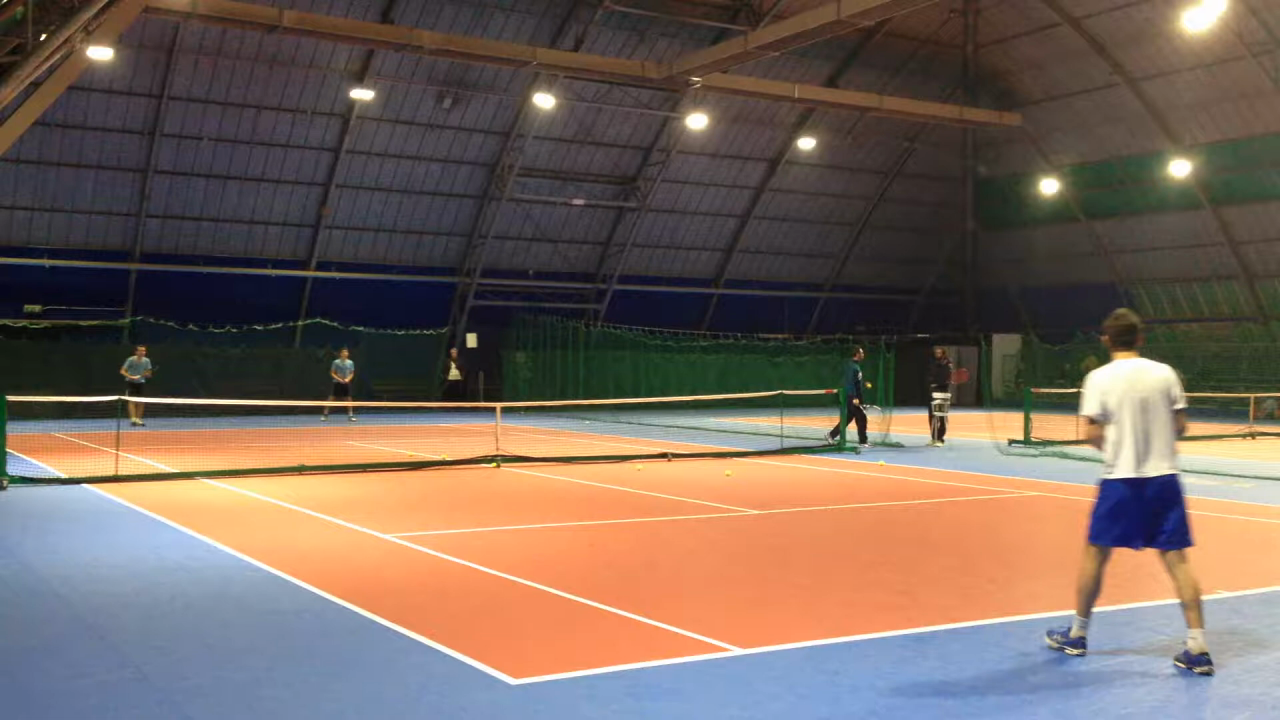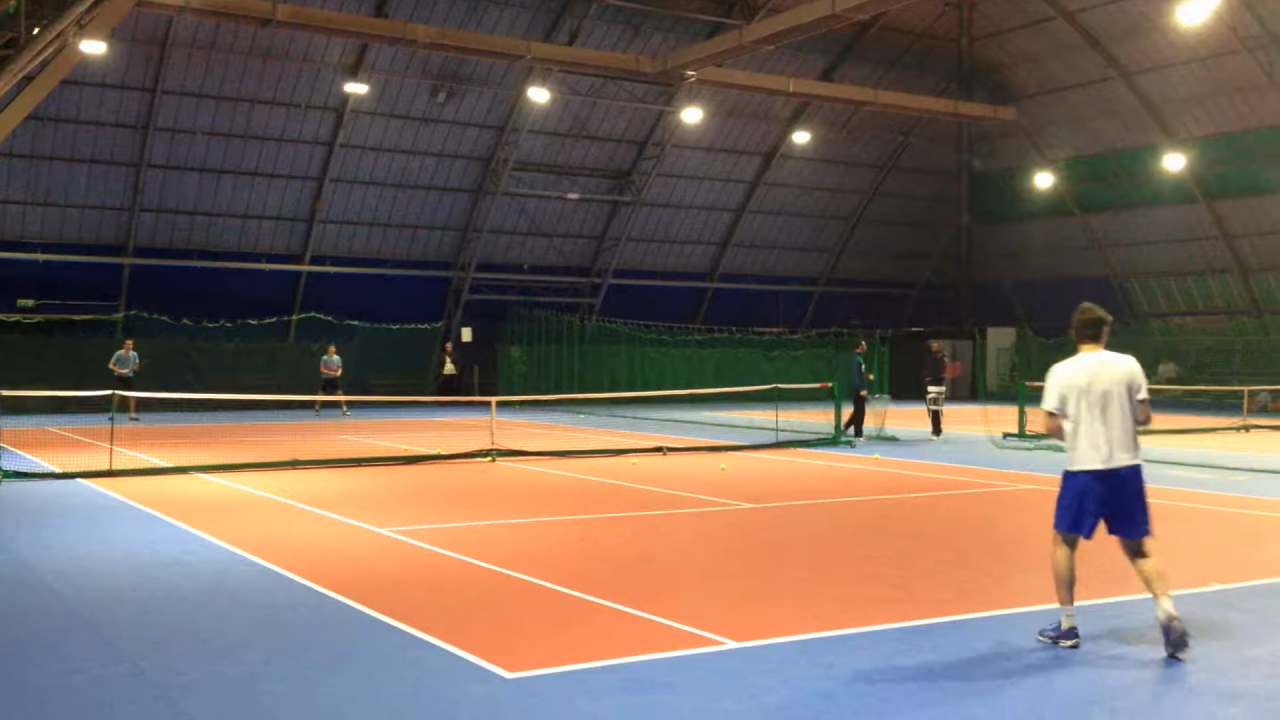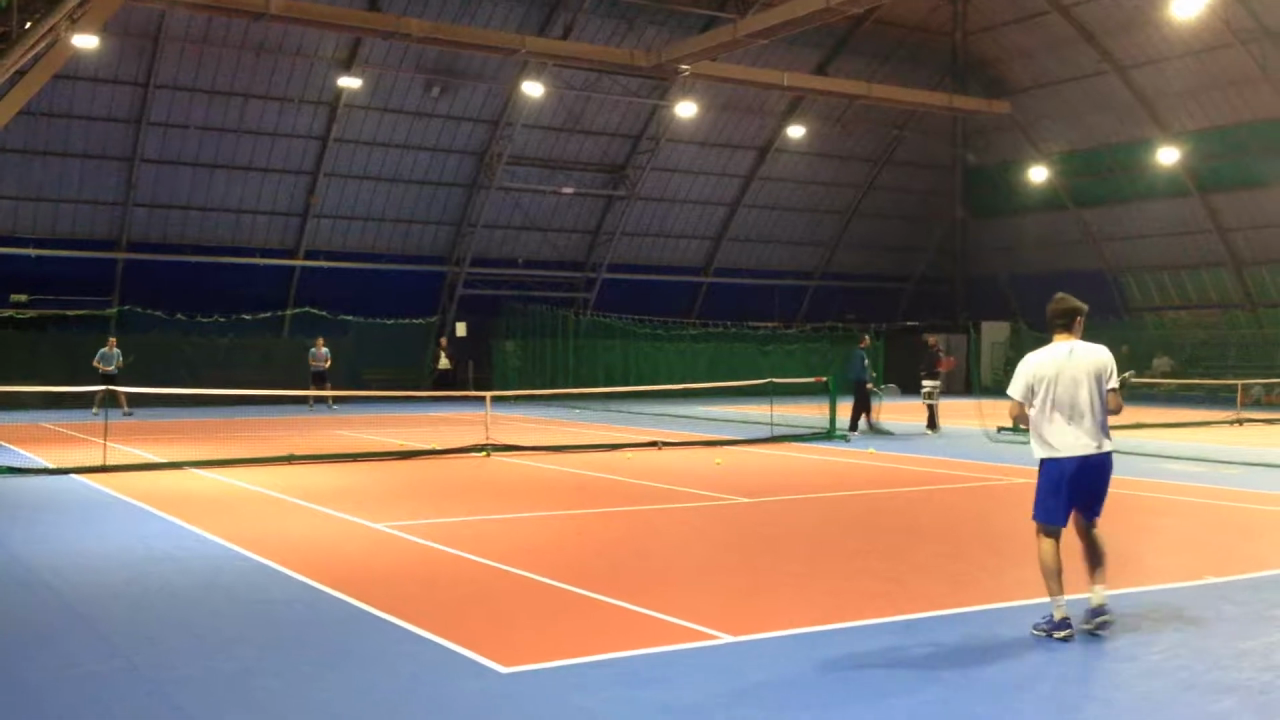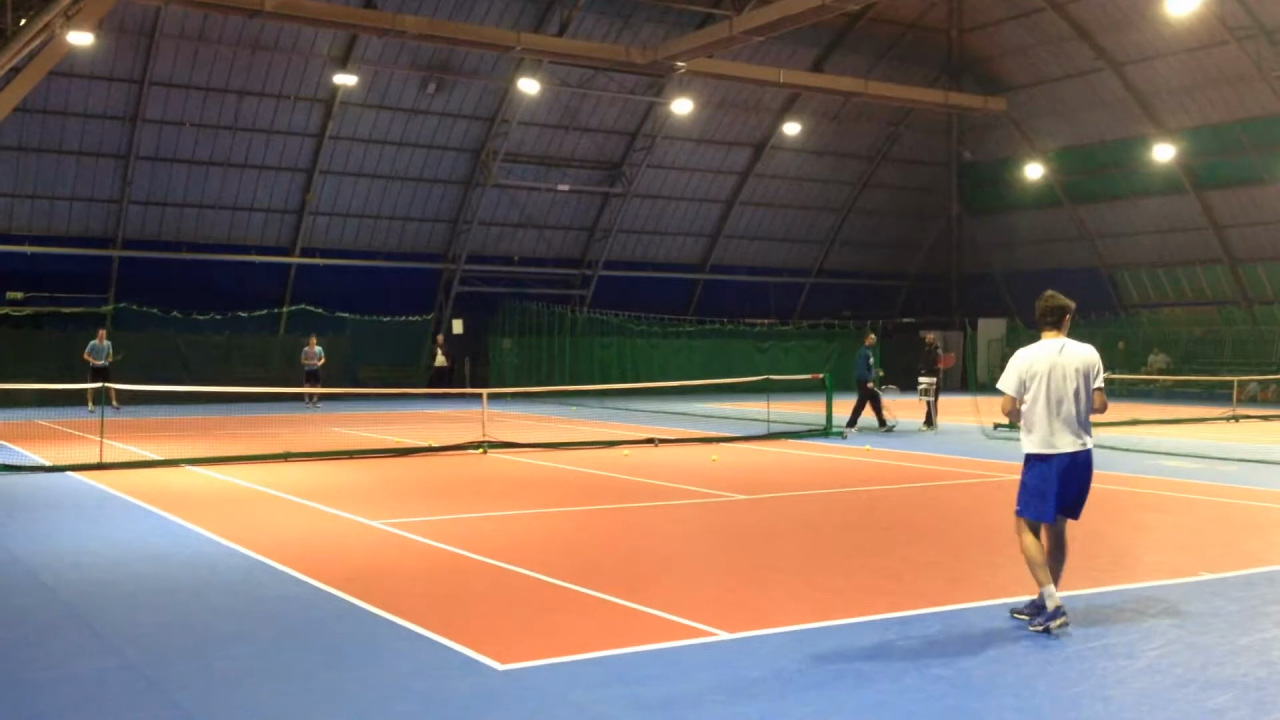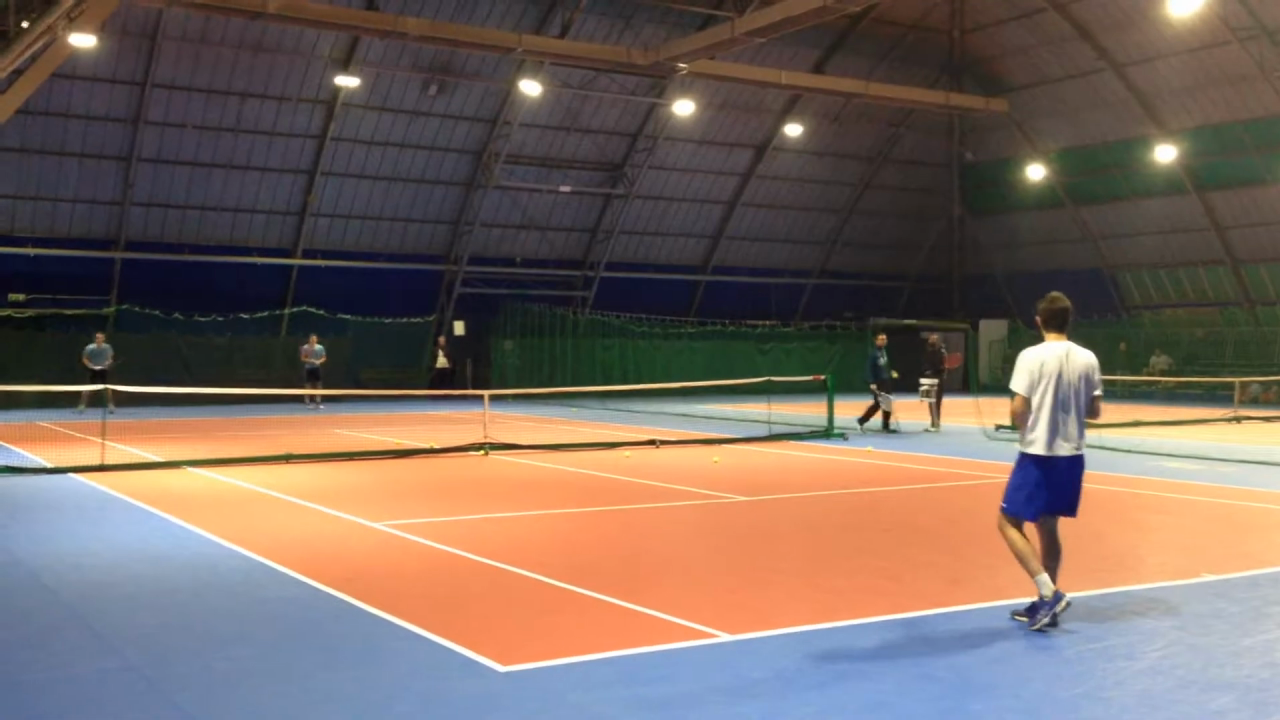
dt=0.2s
person 1, frame 1
left shoulder: (1100, 378)
right shoulder: (1164, 373)
left elbow: (1091, 433)
right elbow: (1180, 426)
left hip: (1122, 480)
right hip: (1164, 479)
left knee: (1095, 555)
right knee: (1177, 561)
left ankle: (1076, 634)
right ankle: (1198, 649)
person 1, frame 2
left shoulder: (1061, 372)
right shoulder: (1128, 365)
left elbow: (1050, 427)
right elbow: (1144, 417)
left hip: (1083, 471)
right hip: (1126, 468)
left knee: (1063, 542)
right knee: (1137, 549)
left ankle: (1067, 625)
right ankle: (1170, 616)
person 1, frame 3
left shoulder: (1033, 361)
right shoulder: (1101, 355)
left elbow: (1016, 413)
right elbow: (1115, 406)
left hip: (1058, 459)
right hip: (1097, 457)
left knee: (1048, 534)
right knee: (1087, 529)
left ankle: (1060, 618)
right ankle: (1098, 603)
person 1, frame 4
left shoulder: (1024, 357)
right shoulder: (1087, 353)
left elbow: (1008, 409)
right elbow: (1100, 405)
left hip: (1043, 455)
right hip: (1079, 454)
left knee: (1027, 529)
right knee: (1055, 527)
left ankle: (1051, 606)
right ankle: (1046, 603)
person 1, frame 5
left shoulder: (1032, 356)
right shoulder: (1088, 359)
left elbow: (1018, 408)
right elbow: (1094, 412)
left wrist: (1023, 426)
left hip: (1038, 456)
right hip: (1072, 456)
left knee: (1009, 522)
right knee: (1047, 528)
left ankle: (1050, 593)
right ankle: (1045, 602)
